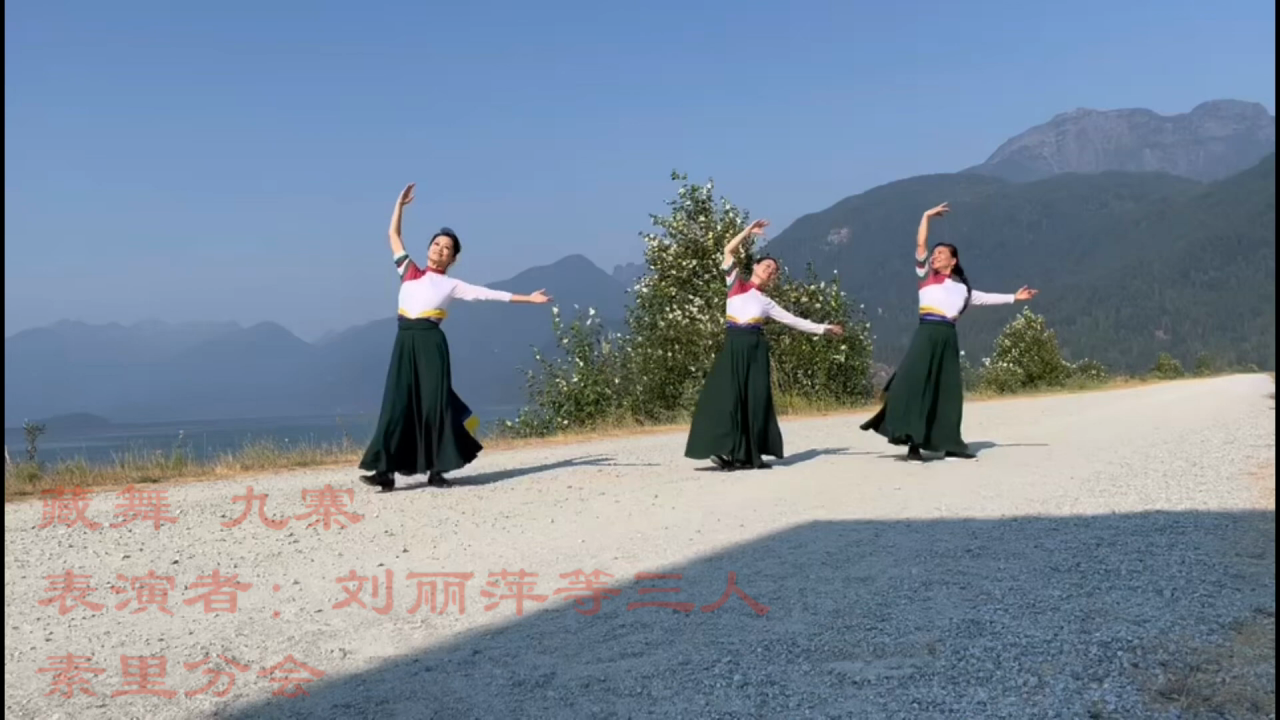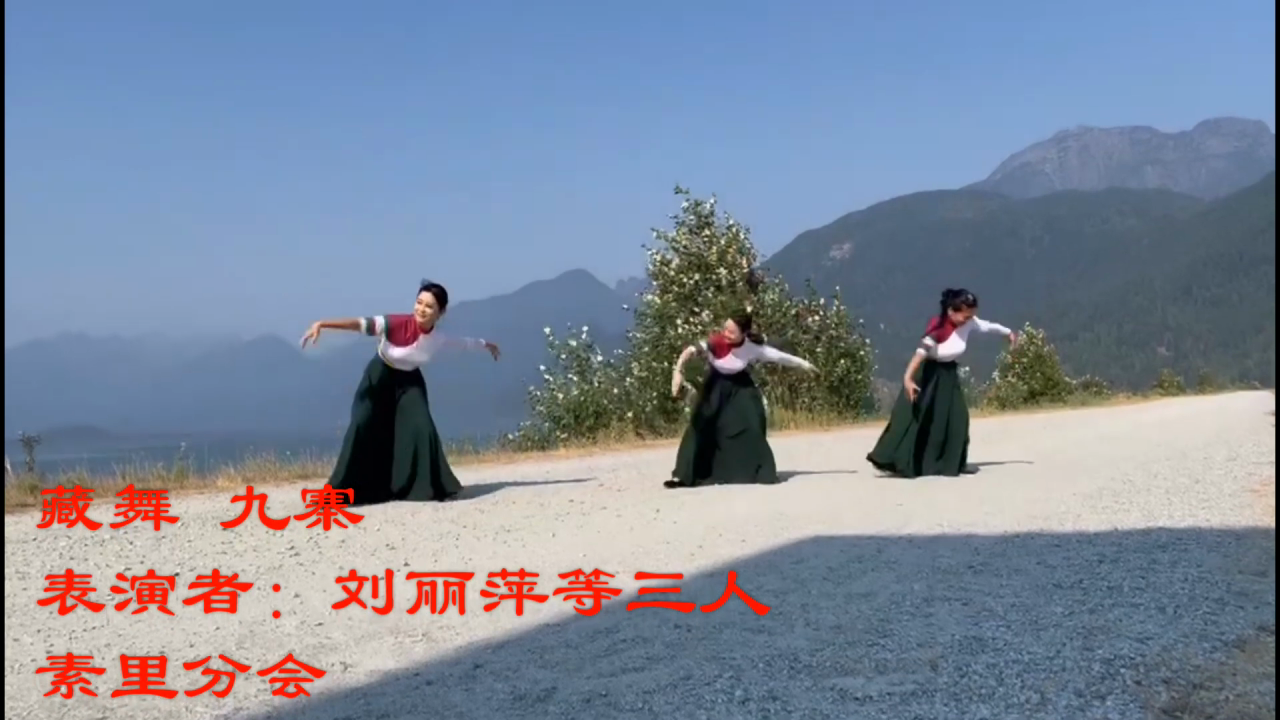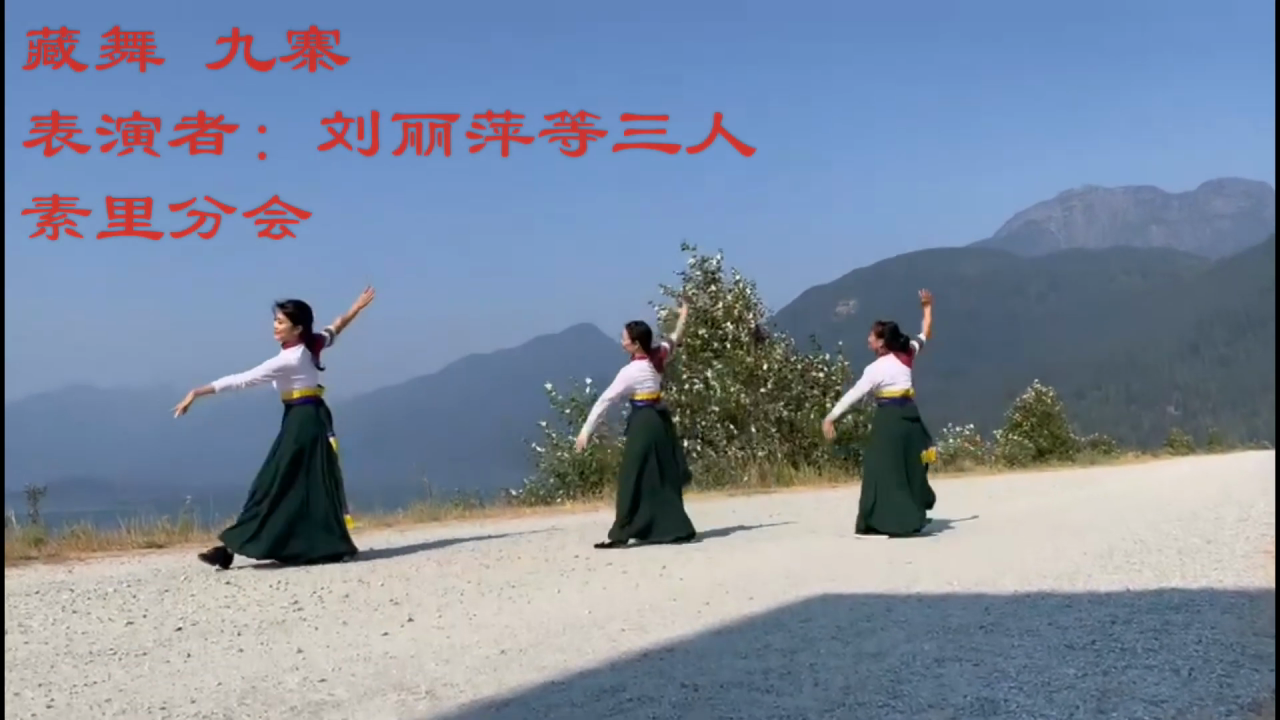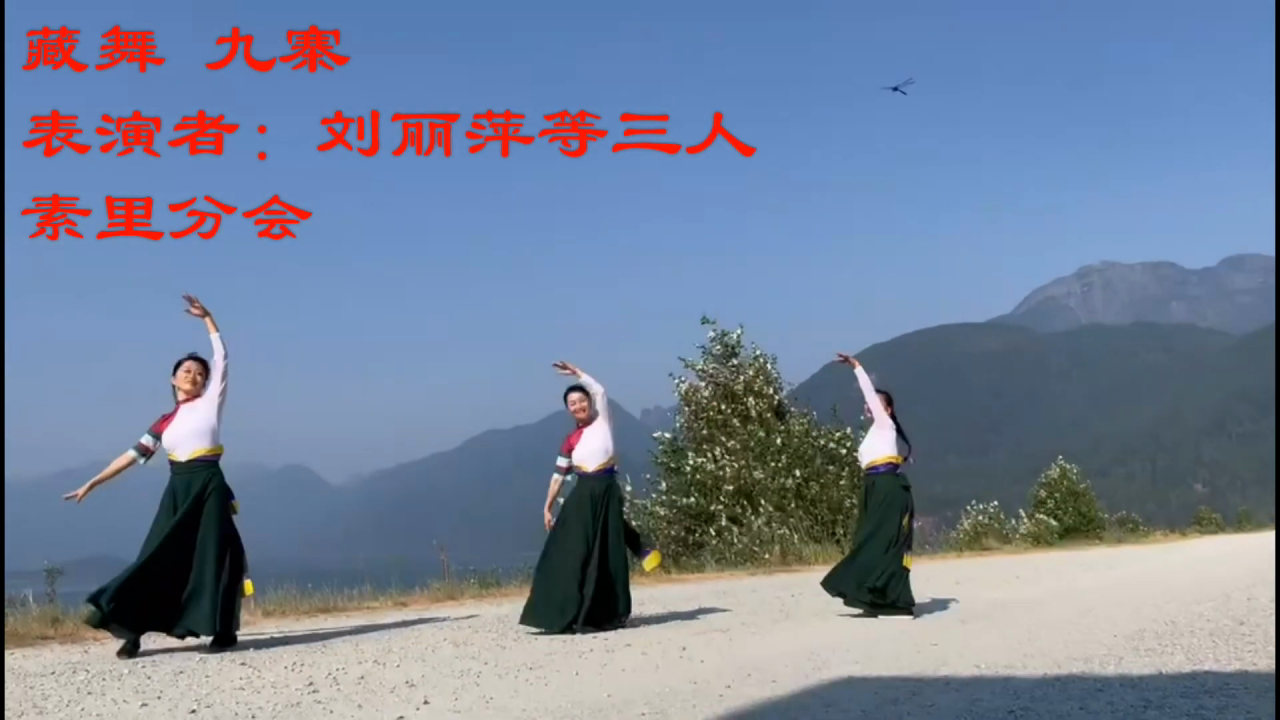
dt=1s
person 1, frame 1
left shoulder: (452, 285)
right shoulder: (409, 271)
left elbow: (486, 294)
right elbow: (393, 234)
left wrist: (526, 298)
right wrist: (400, 203)
left hip: (430, 342)
right hip: (404, 342)
left knee: (433, 402)
right knee: (396, 403)
left ankle: (436, 469)
right ankle: (385, 470)
person 1, frame 2
left shoulder: (440, 339)
right shoulder: (397, 324)
left elbow: (463, 343)
right elbow: (361, 324)
left wrist: (486, 345)
right wrist: (322, 325)
left hip: (409, 384)
right hip: (378, 378)
left knee: (422, 429)
right knee: (361, 429)
left ankle: (435, 486)
right ankle: (343, 488)
person 1, frame 3
left shoulder: (286, 360)
right shoulder: (309, 346)
left elbow: (242, 379)
right elbow: (333, 330)
left wrist: (197, 393)
right wrist: (358, 306)
left hip: (303, 425)
right hip: (311, 421)
left knee: (273, 484)
right knee: (315, 485)
left ankle: (232, 547)
right ankle: (337, 546)
person 1, frame 4
left shoulder: (210, 403)
right shoulder: (164, 423)
left elbow: (221, 359)
right elbow: (134, 455)
left wrist: (207, 317)
right wrist: (93, 483)
left hip: (208, 485)
right hip: (178, 489)
left knee: (211, 558)
right knee: (160, 557)
left ankle: (223, 632)
right ankle: (131, 629)
person 2, frame 1
left shoulder: (962, 288)
right shoulder: (927, 276)
left elbow: (985, 299)
right elbow: (920, 246)
left wrist: (1014, 297)
right wrist: (927, 216)
left hip: (948, 337)
right hip: (927, 333)
left knee: (949, 390)
right knee: (916, 381)
left ankle: (950, 445)
right ankle: (914, 443)
person 2, frame 2
left shoulder: (969, 323)
right shoulder: (937, 326)
left elbow: (987, 326)
right elbow: (921, 352)
left wrist: (1007, 332)
right wrist: (908, 377)
left hip: (947, 370)
right hip: (928, 371)
left knee: (955, 416)
right knee: (912, 414)
left ankle: (951, 463)
right ankle: (895, 461)
person 2, frame 3
left shoulder: (876, 369)
right shoulder: (906, 355)
left elbow: (854, 394)
right elbow: (925, 335)
left wrist: (831, 417)
right wrist: (927, 307)
left hip: (892, 418)
right hip: (909, 415)
left knee: (881, 469)
right knee: (908, 468)
left ankle: (879, 523)
right ankle: (912, 519)
person 2, frame 4
left shoulder: (885, 425)
right shoulder: (880, 432)
left elbow: (870, 392)
left wrist: (856, 365)
right wrist: (904, 502)
left hip: (887, 487)
right hip: (877, 489)
left knee: (882, 542)
right knee: (876, 543)
left ankle: (896, 602)
right ankle: (888, 601)
person 3, frame 1
left shoulder: (766, 302)
right shoulder: (735, 283)
left elbow: (793, 321)
right elbow: (728, 251)
left wrist: (823, 328)
right wrist: (749, 230)
left hip: (755, 348)
right hip: (733, 347)
left knee: (755, 399)
right knee: (727, 397)
left ankle: (750, 455)
right ankle: (727, 452)
person 3, frame 2
left shoulder: (753, 348)
right shoulder: (716, 340)
left elbow: (779, 356)
right elbow: (691, 350)
left wrist: (802, 363)
right wrist: (677, 371)
left hip: (741, 387)
right hip: (716, 384)
left knee: (752, 426)
right knee: (700, 424)
left ankle: (762, 471)
right ankle: (682, 475)
person 3, frame 3
left shoulder: (631, 372)
right shoulder: (657, 356)
left elbow: (605, 399)
right elbow: (674, 339)
left wrist: (585, 431)
right wrist: (683, 316)
left hip: (643, 421)
right hip: (658, 419)
left knee: (633, 478)
right knee: (660, 478)
left ankle: (621, 534)
right ankle: (679, 528)
person 3, frame 4
left shoulder: (602, 423)
right shoulder: (572, 439)
left elbow: (600, 392)
right elbow: (558, 475)
left wrist: (578, 374)
right wrist: (548, 507)
left hip: (606, 491)
right hip: (583, 492)
left knee: (608, 555)
right knee: (572, 555)
left ankle: (609, 614)
right ankle: (565, 617)
